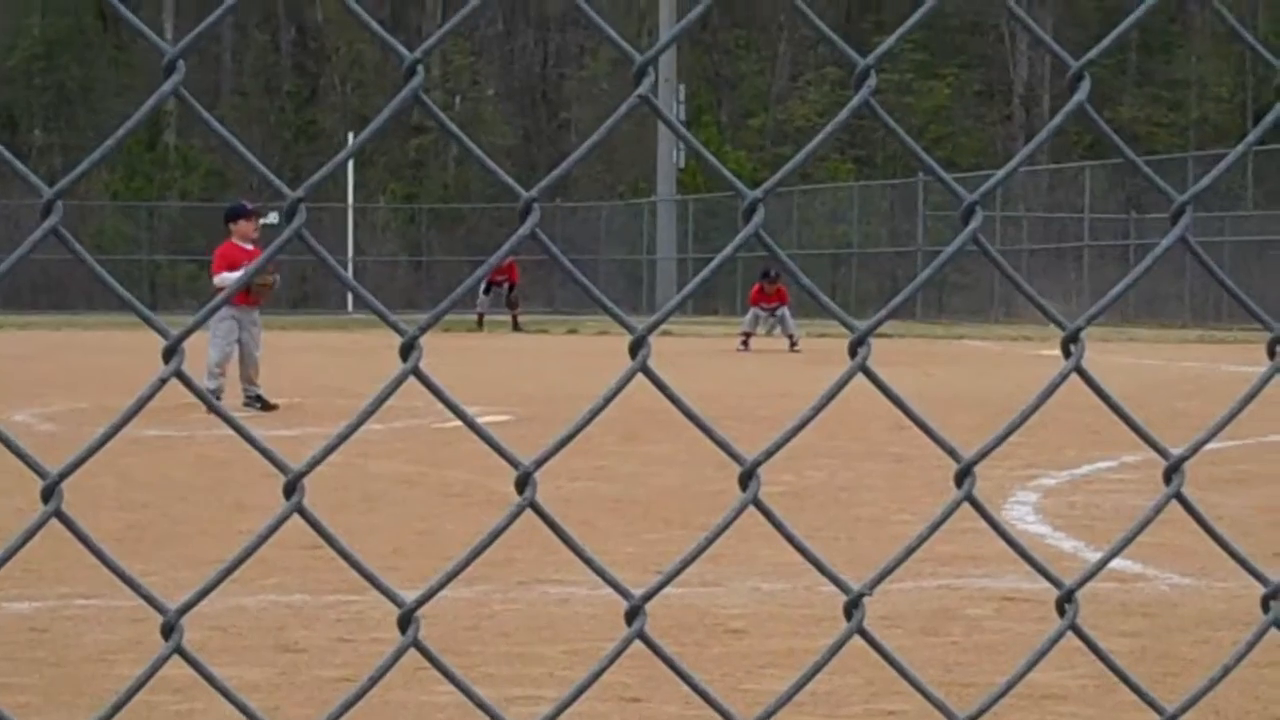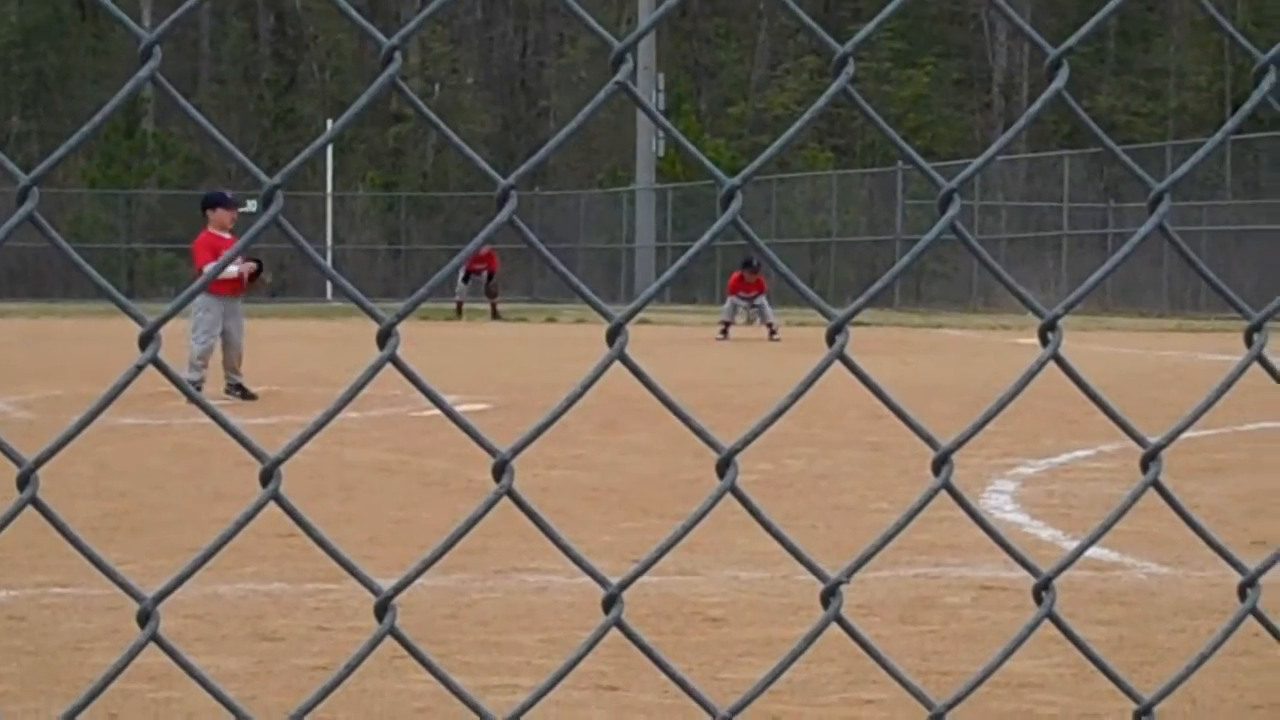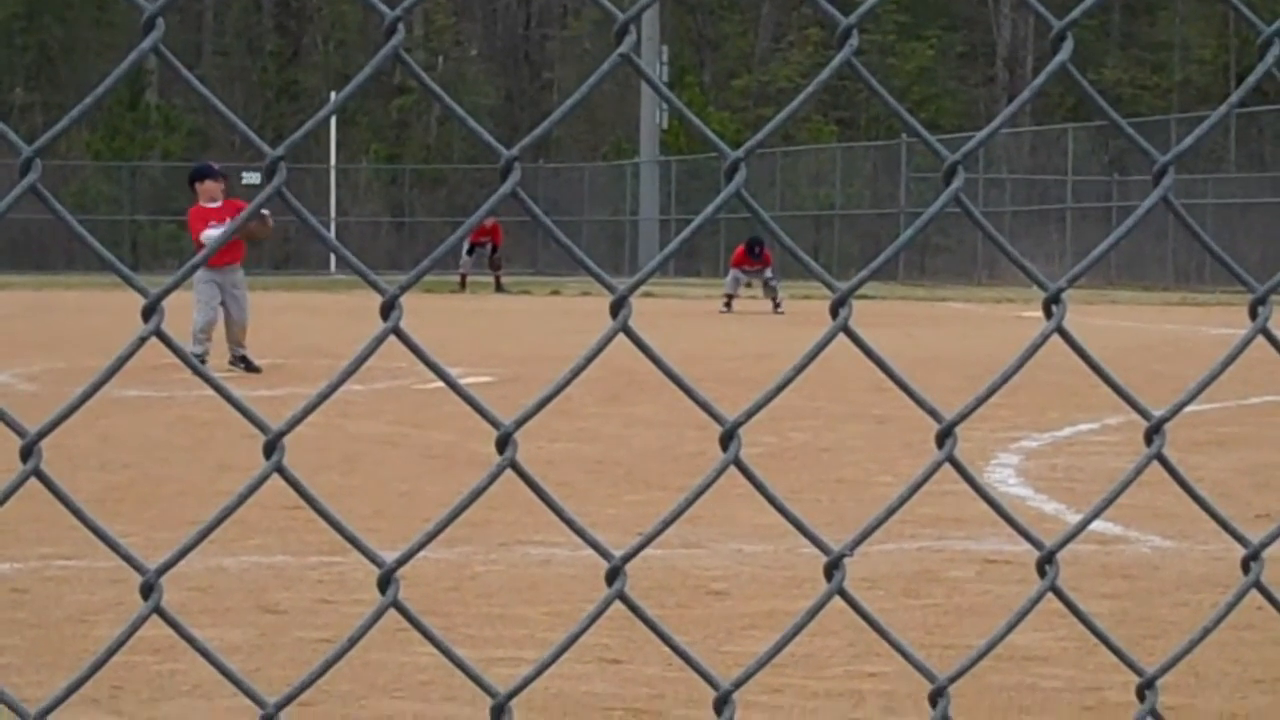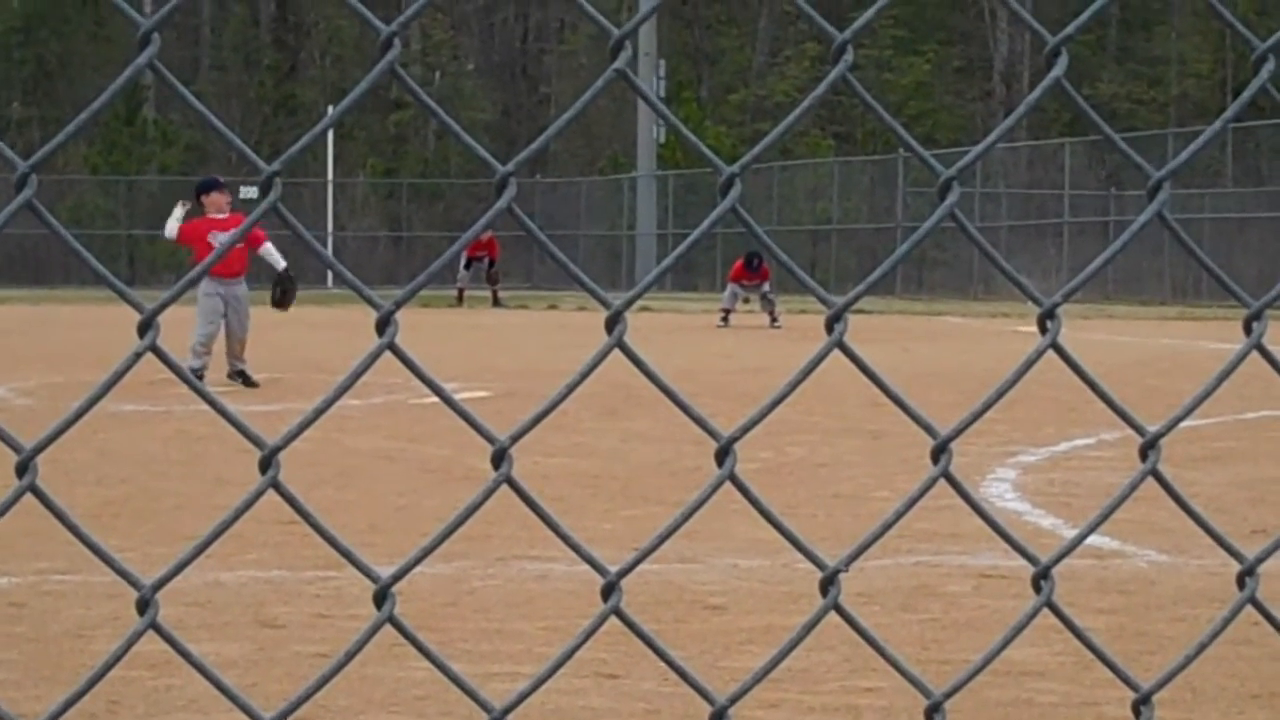
dt=0.5s
person 1, frame 1
left shoulder: (258, 253)
right shoulder: (225, 251)
left elbow: (268, 277)
right elbow: (218, 279)
left wrist: (269, 280)
right wrist: (246, 275)
left hip: (251, 311)
right hip: (227, 310)
left knee: (251, 355)
right knee: (221, 351)
left ankle: (252, 395)
right ankle: (213, 394)
person 1, frame 2
left shoulder: (234, 241)
right shoulder: (204, 241)
right elbow: (209, 269)
left wrist: (248, 271)
right wrist: (239, 269)
left hip: (233, 301)
right hip: (209, 300)
left knee: (236, 344)
right knee: (203, 343)
left ankle: (234, 383)
right ankle: (194, 385)
person 1, frame 3
left shoulder: (233, 206)
right shoulder: (196, 213)
right elbow: (207, 237)
left wrist: (263, 217)
left hip: (234, 271)
right hip: (208, 273)
left knee: (239, 316)
right knee: (205, 317)
left ankle: (238, 355)
right ankle: (198, 357)
person 1, frame 4
left shoulder: (240, 221)
right shoulder: (198, 226)
left elbow: (262, 243)
right elbow: (171, 232)
left wrist: (281, 266)
right wrist: (179, 210)
left hip: (238, 285)
right hip: (212, 286)
left knee: (239, 331)
right knee: (206, 330)
left ankle: (237, 369)
right ankle: (196, 371)
